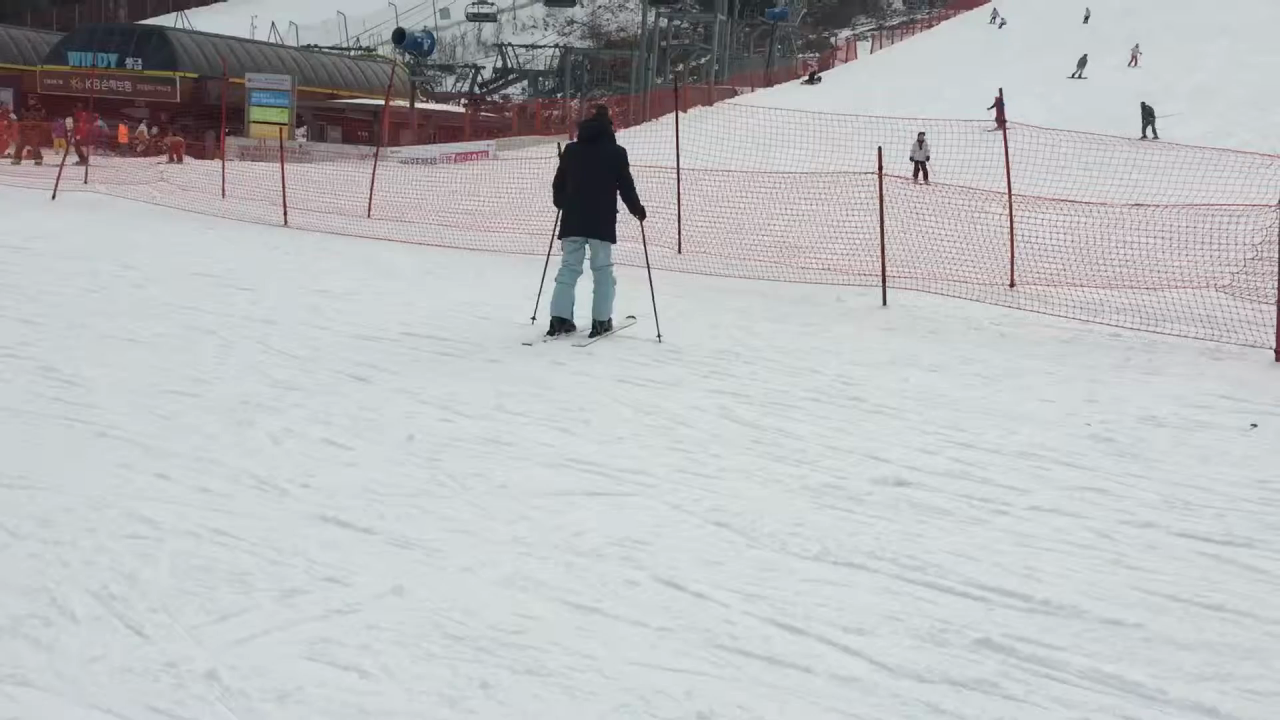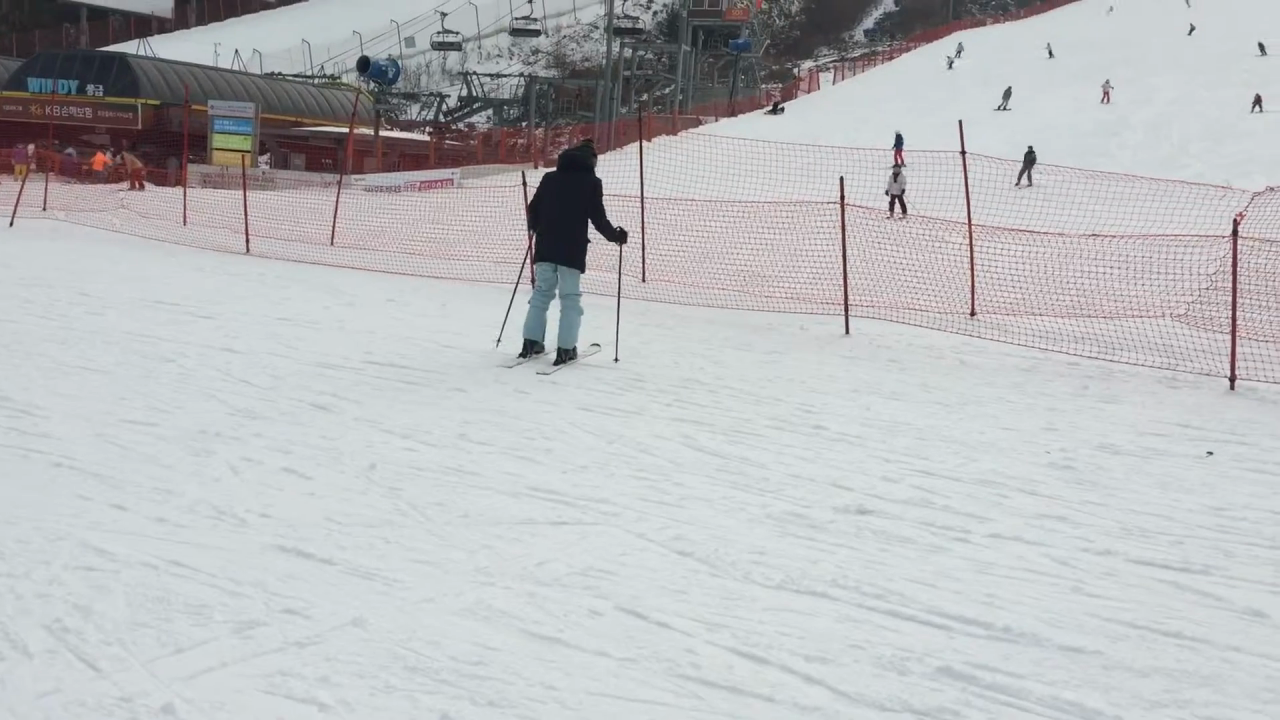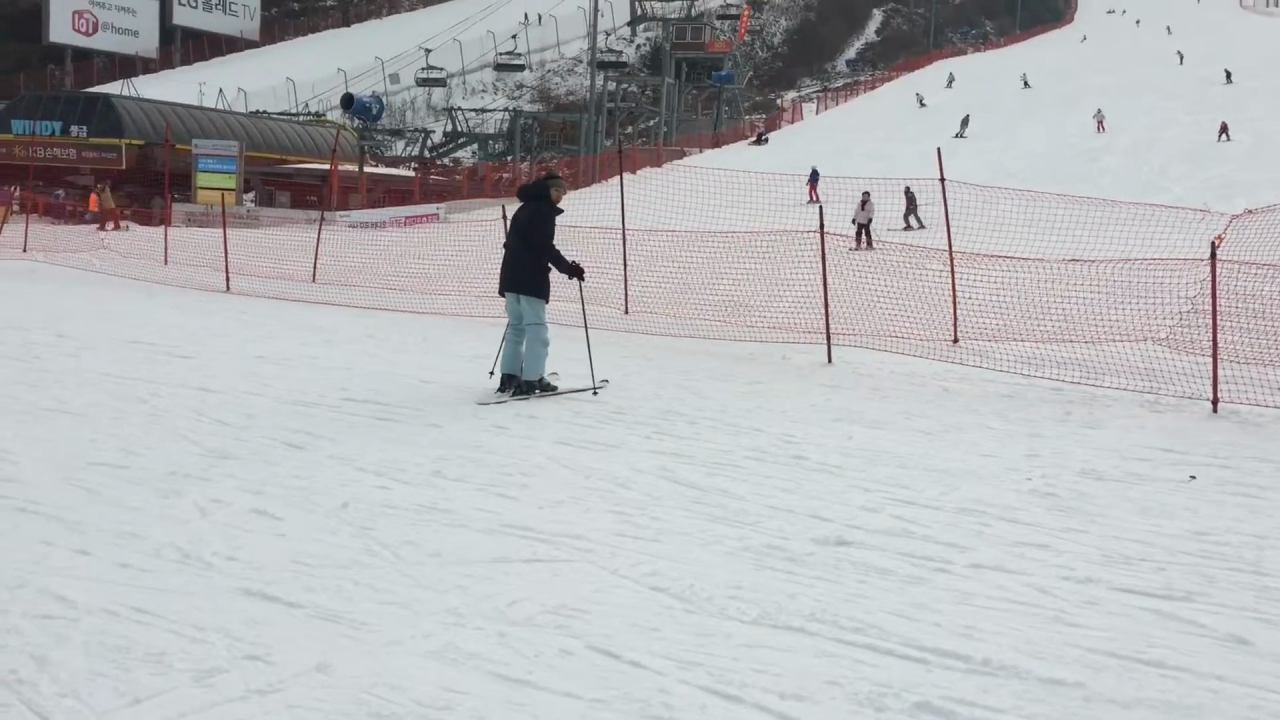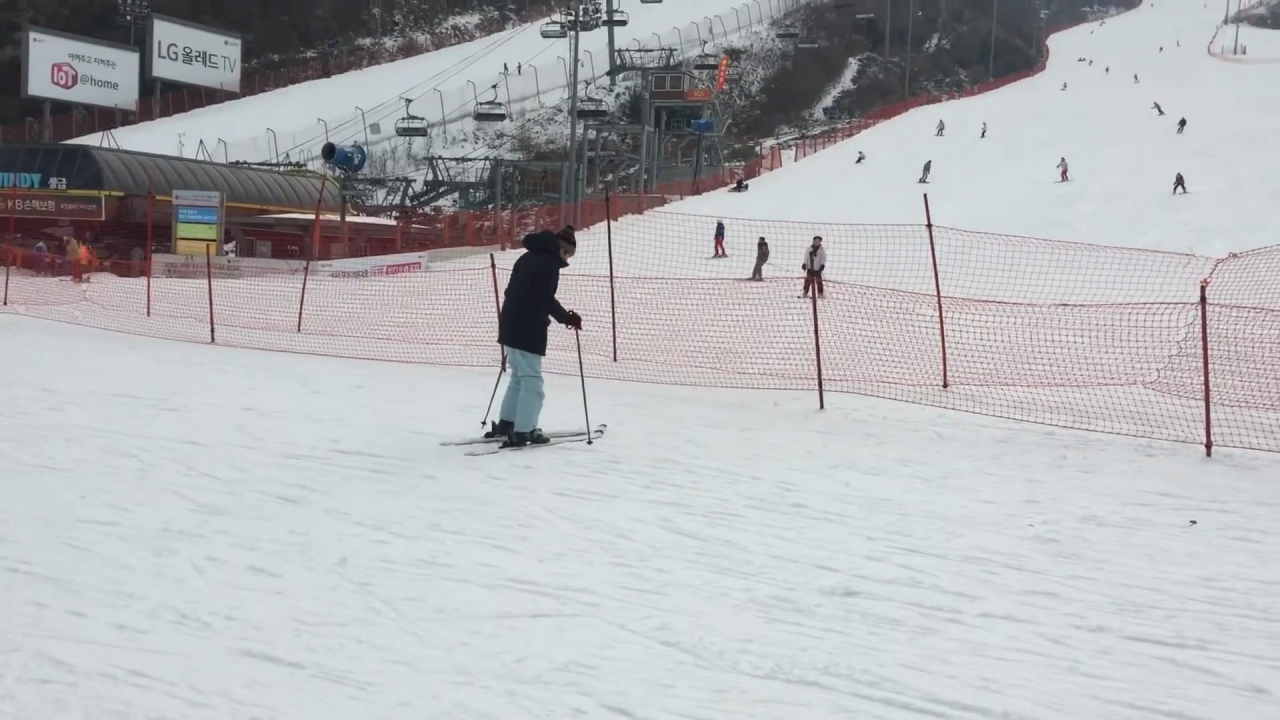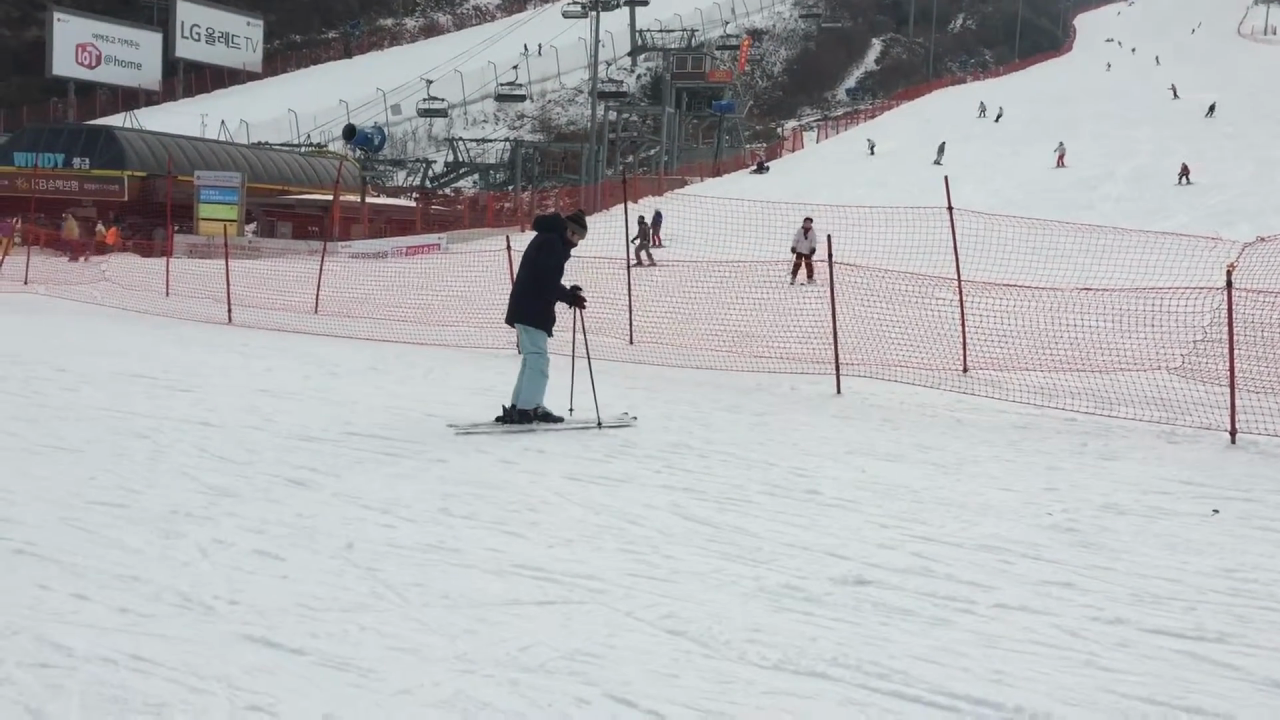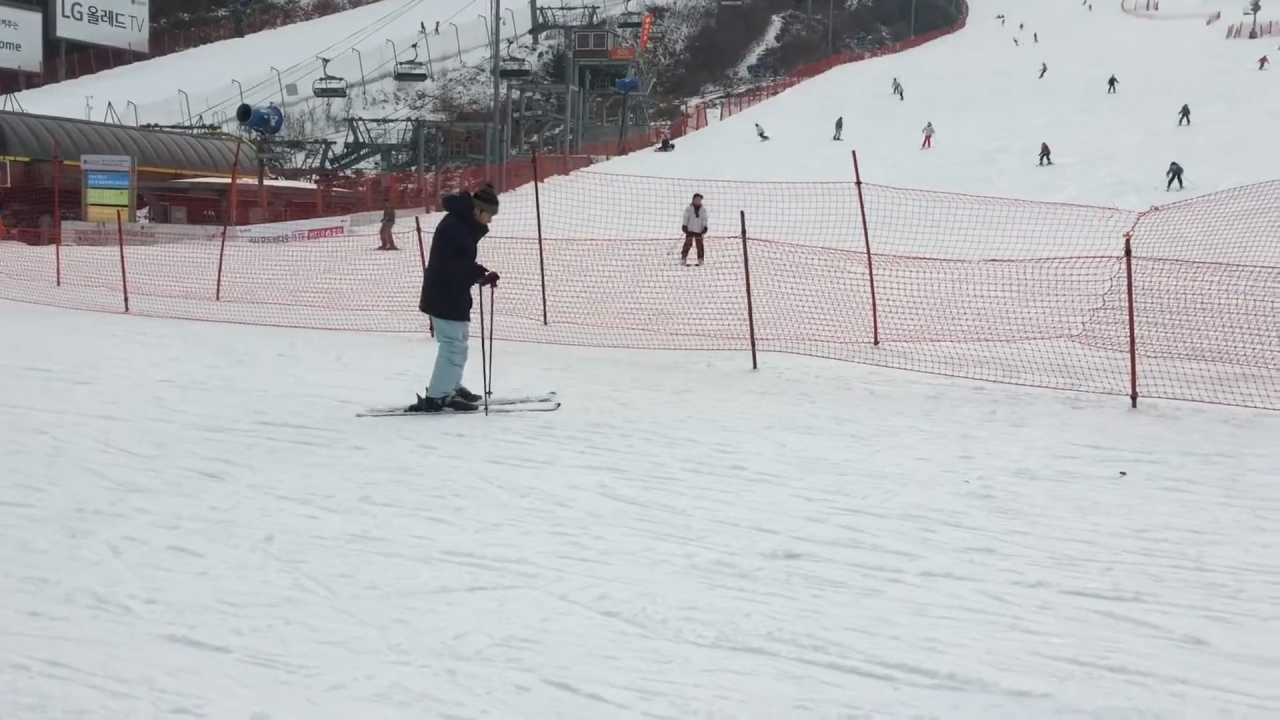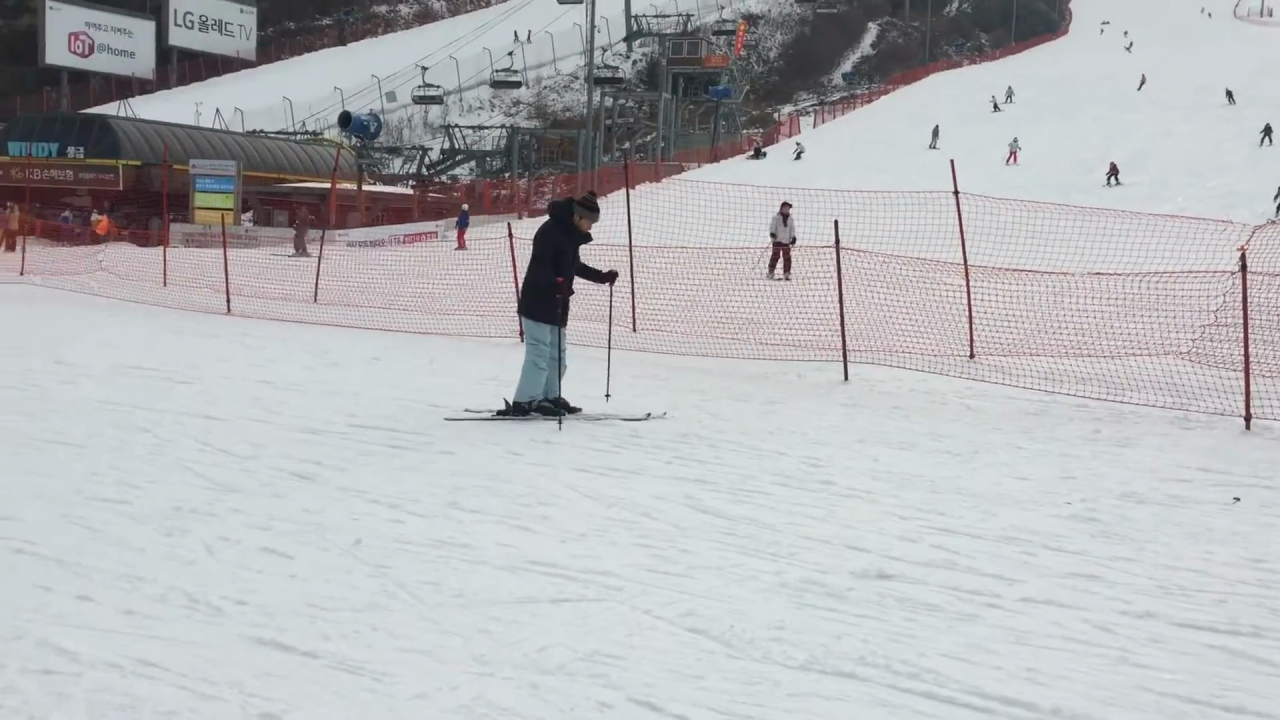
dt=0.7s
person 1, frame 1
left shoulder: (571, 149)
right shoulder: (616, 152)
left elbow: (559, 183)
right elbow: (625, 186)
left wrist: (562, 204)
right wrist: (637, 209)
left hip: (573, 219)
right hip: (602, 221)
left knee: (569, 268)
right knee: (602, 270)
left ankle: (560, 319)
right ankle: (601, 320)
person 1, frame 2
left shoulder: (550, 178)
right shoulder: (591, 181)
left elbow: (533, 208)
right elbow: (598, 217)
left wrist: (539, 227)
right wrist: (615, 235)
left hip: (546, 245)
right hip: (572, 248)
left knee: (541, 292)
right knee: (570, 297)
left ankle: (531, 342)
right ankle: (566, 348)
person 1, frame 3
left shoulder: (524, 209)
right shoulder: (544, 210)
left elbow: (510, 243)
right elbow: (546, 246)
right wrist: (568, 268)
left hip: (511, 276)
right hip: (532, 278)
left knee: (516, 327)
right knee: (536, 330)
left ankle: (509, 376)
right ankle: (531, 380)
person 1, frame 4
left shoulder: (527, 258)
right shoulder: (549, 263)
left elbow: (511, 291)
right elbow: (546, 299)
right wrist: (566, 317)
left hip: (511, 325)
right hip: (529, 329)
left knee: (519, 377)
right knee: (531, 380)
left ankle: (506, 423)
right ankle: (523, 431)
person 1, frame 5
left shoulder: (548, 240)
right shoulder: (552, 241)
right elbow: (545, 278)
left wrist: (568, 293)
right wrist: (569, 297)
left hip: (528, 307)
right hip: (532, 309)
left knee: (532, 359)
right knee: (538, 359)
left ankle: (519, 407)
right ankle: (528, 408)
person 1, frame 6
left shoulder: (466, 224)
right shoulder: (452, 225)
right elbow: (443, 262)
left wrist: (481, 275)
right wrist: (472, 271)
left hip: (455, 293)
right hip: (444, 294)
left knee: (460, 343)
right knee: (452, 345)
left ankle: (450, 388)
right ankle: (437, 397)
person 1, frame 7
left shoulder: (571, 234)
right shoulder: (550, 231)
left elbow: (574, 265)
right elbow: (538, 265)
left wrist: (601, 276)
right wrist: (552, 282)
left hip: (557, 302)
right hip: (538, 300)
left knee: (556, 352)
right knee: (539, 351)
left ankle: (550, 396)
right ankle: (525, 401)
